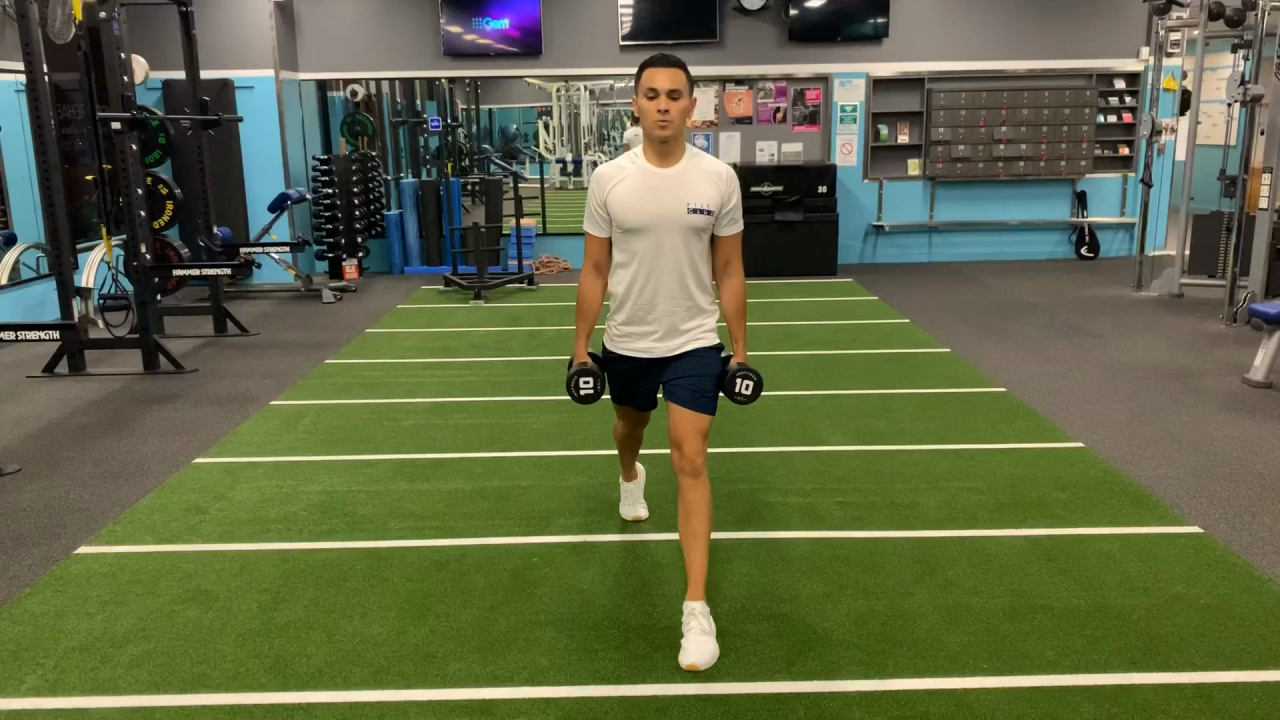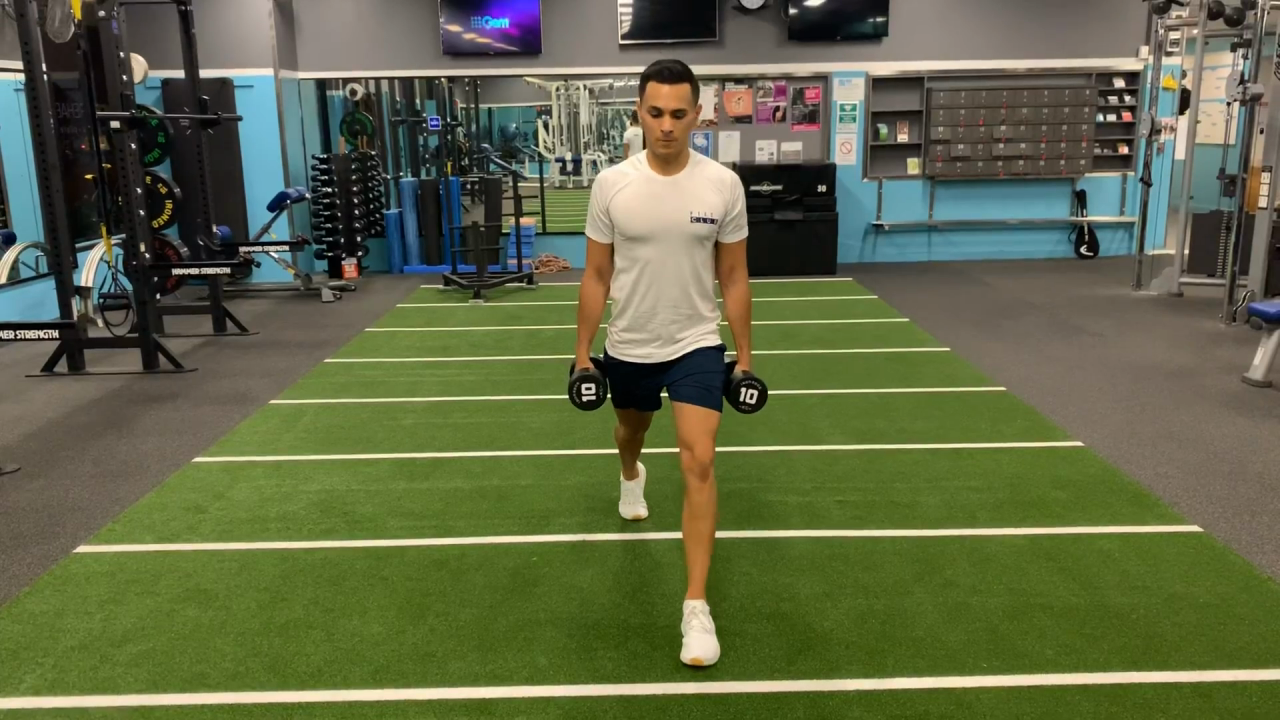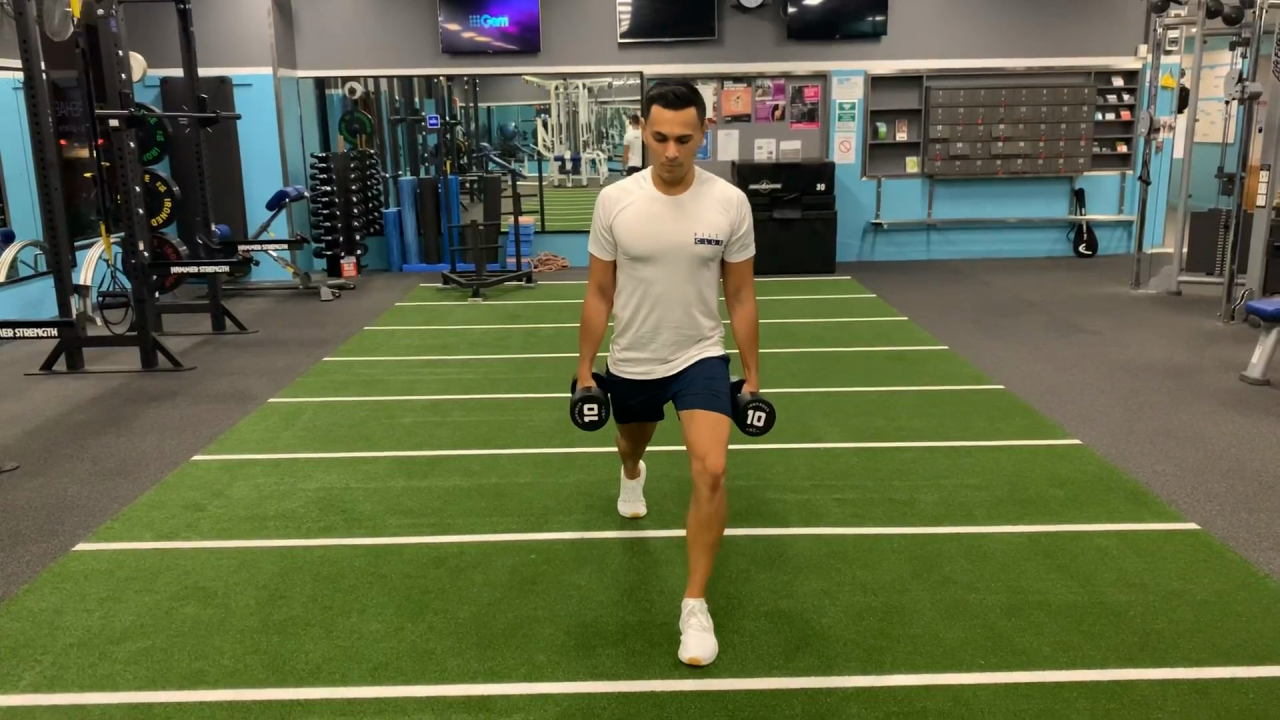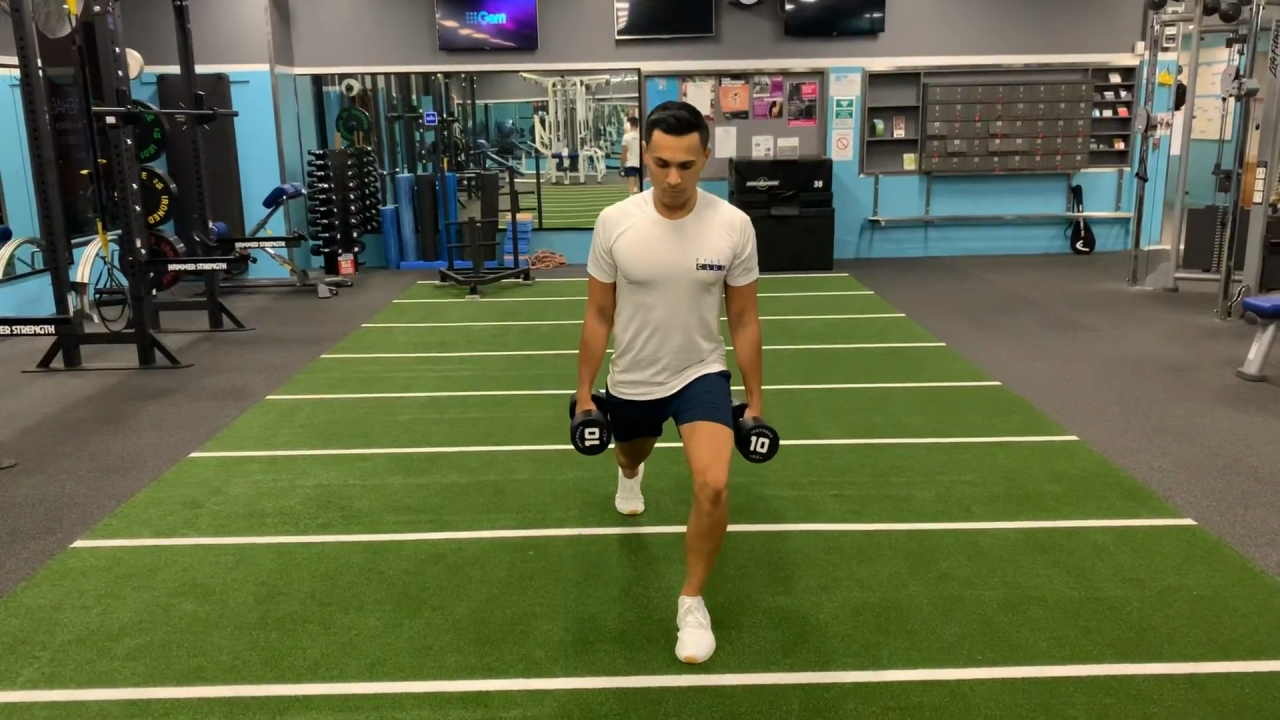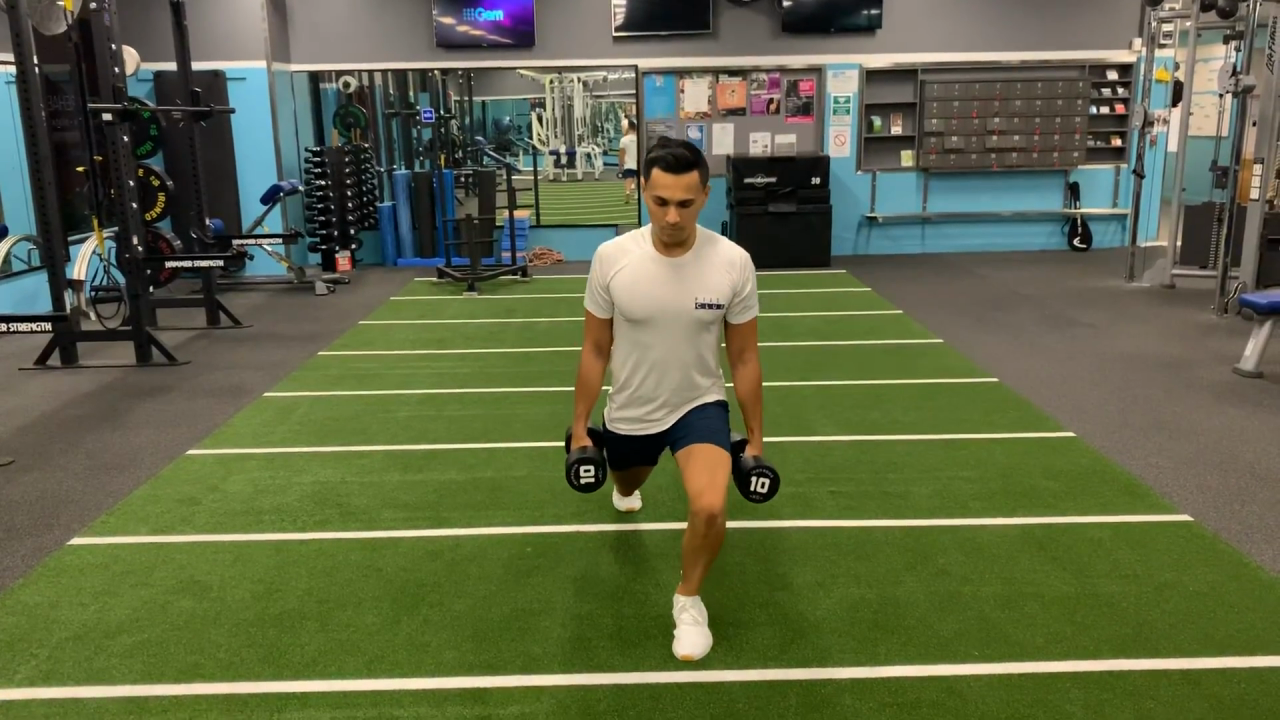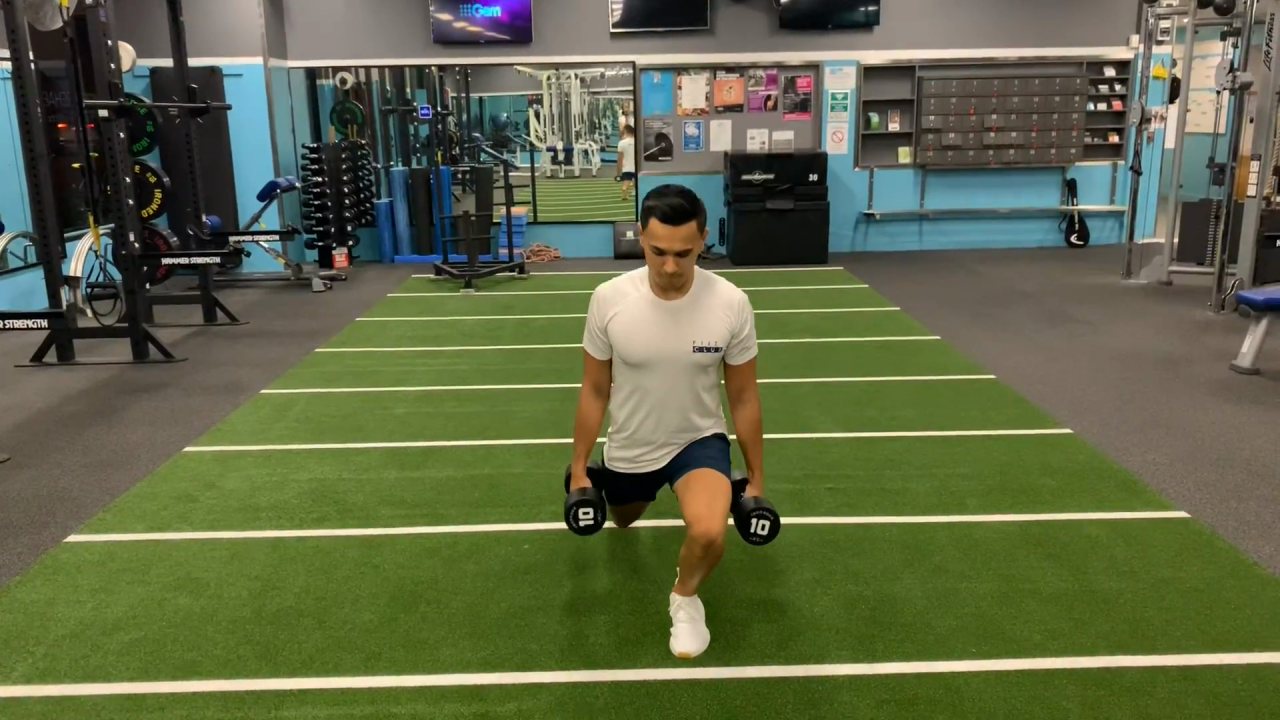
dt=0.4s
person 1, frame 1
left shoulder: (718, 177)
right shoulder: (609, 178)
left elbow: (729, 272)
right elbow: (595, 270)
left wrist: (739, 348)
right wrist: (581, 344)
left hip: (694, 343)
right hip: (627, 343)
left knee: (690, 463)
right knee: (629, 426)
left ankle: (697, 608)
right ankle: (630, 477)
person 1, frame 2
left shoulder: (723, 184)
right shoulder: (612, 184)
left elbow: (733, 279)
right elbow: (597, 276)
left wrist: (744, 355)
right wrist: (583, 351)
left hip: (697, 345)
right hip: (628, 347)
left knee: (698, 463)
right knee: (631, 429)
left ankle: (696, 605)
right ankle: (631, 475)
person 1, frame 3
left shoulder: (729, 202)
right shoulder: (615, 200)
left elbow: (741, 297)
right elbow: (599, 294)
left wrist: (752, 375)
right wrist: (584, 369)
left hip: (701, 357)
right hip: (631, 363)
left knee: (710, 472)
right knee: (633, 441)
left ankle: (695, 604)
right ankle: (632, 474)
person 1, frame 4
left shoulder: (733, 225)
right shoulder: (615, 222)
left elbow: (744, 321)
right elbow: (599, 315)
left wrist: (755, 398)
right wrist: (584, 391)
left hip: (701, 375)
right hip: (631, 381)
left knee: (712, 486)
right knee: (632, 454)
left ankle: (692, 601)
right ankle: (629, 471)
person 1, frame 5
left shoulder: (733, 262)
right shoulder: (612, 257)
left elbow: (744, 358)
right elbow: (595, 350)
left wrist: (755, 437)
right wrist: (580, 426)
left hip: (700, 405)
right hip: (629, 412)
left knee: (709, 508)
right knee: (626, 485)
left ankle: (688, 597)
right ankle: (626, 486)
person 1, frame 6
left shoulder: (731, 303)
right shoulder: (609, 299)
left elbow: (744, 398)
right elbow: (595, 392)
left wrist: (756, 477)
right wrist: (578, 467)
left hip: (699, 440)
right hip: (629, 447)
left knee: (709, 532)
right knee: (623, 518)
left ankle: (685, 595)
right ankle: (635, 493)
